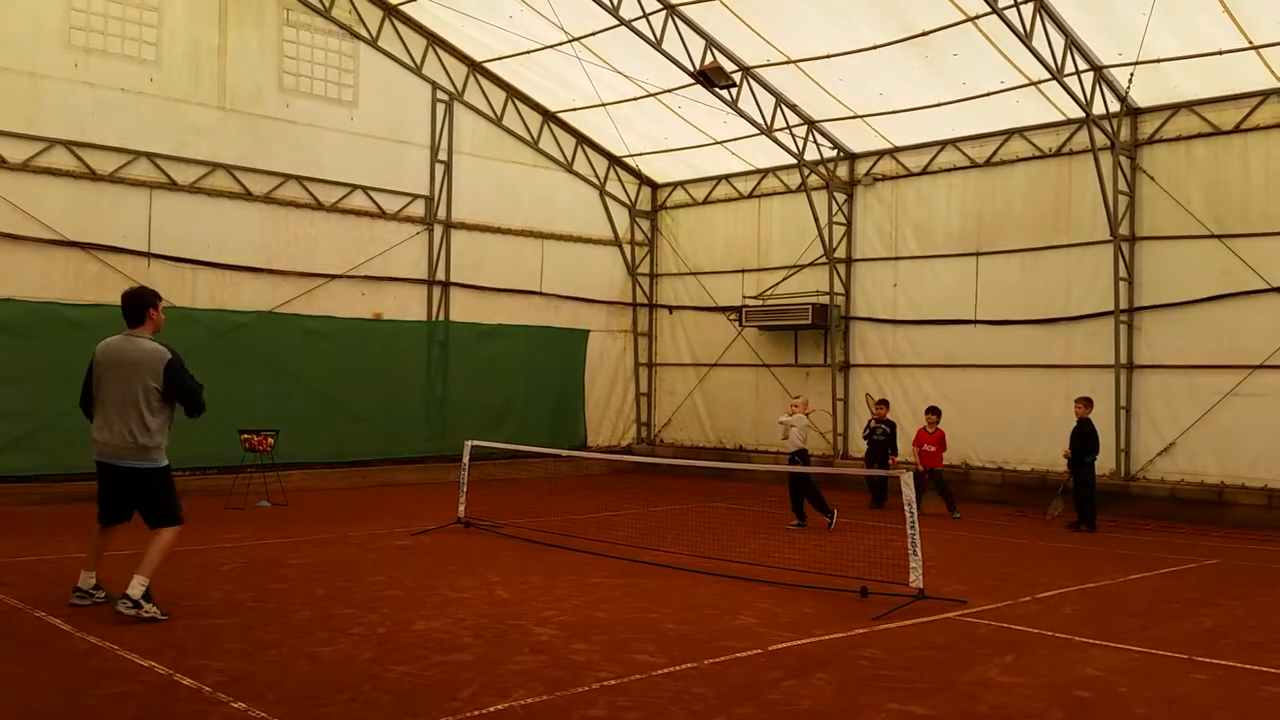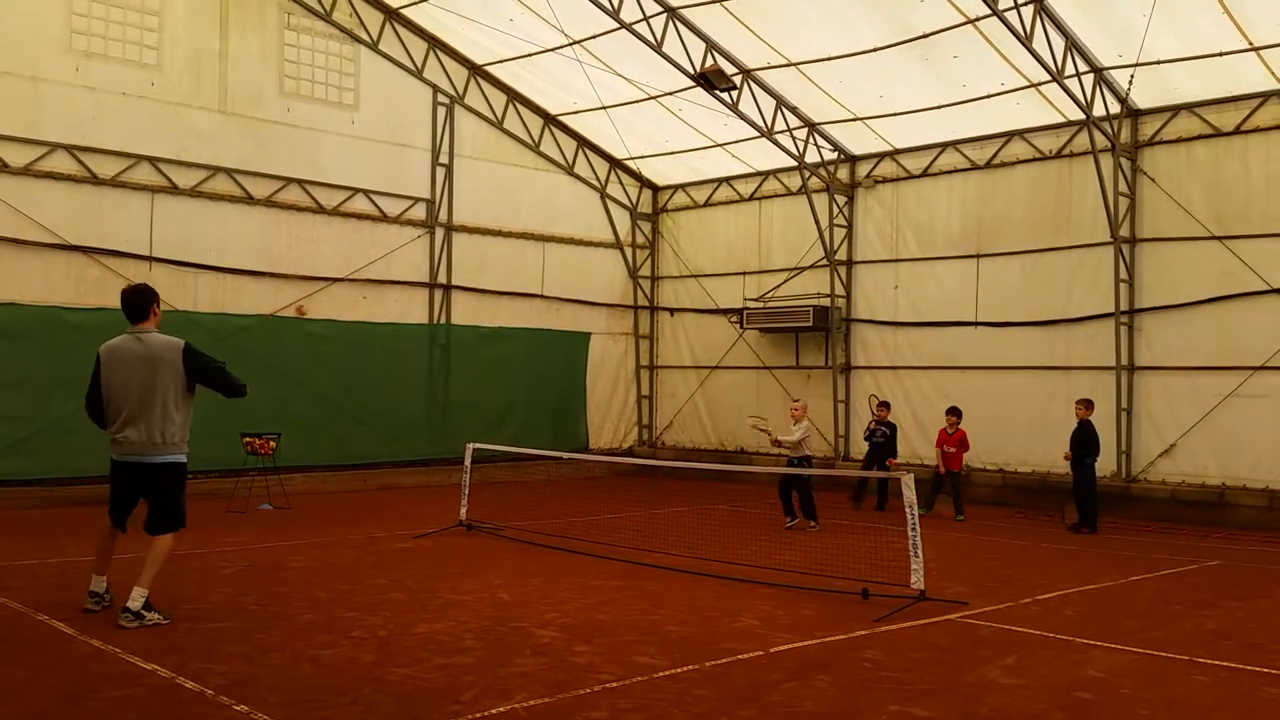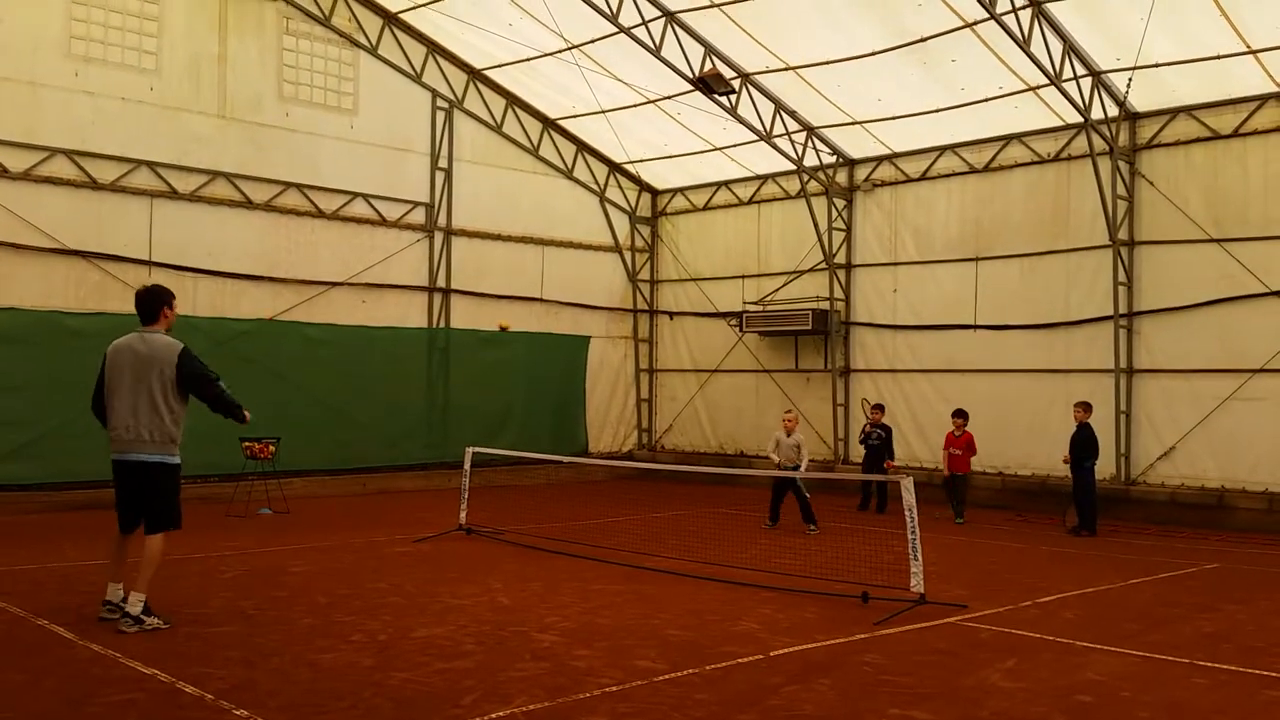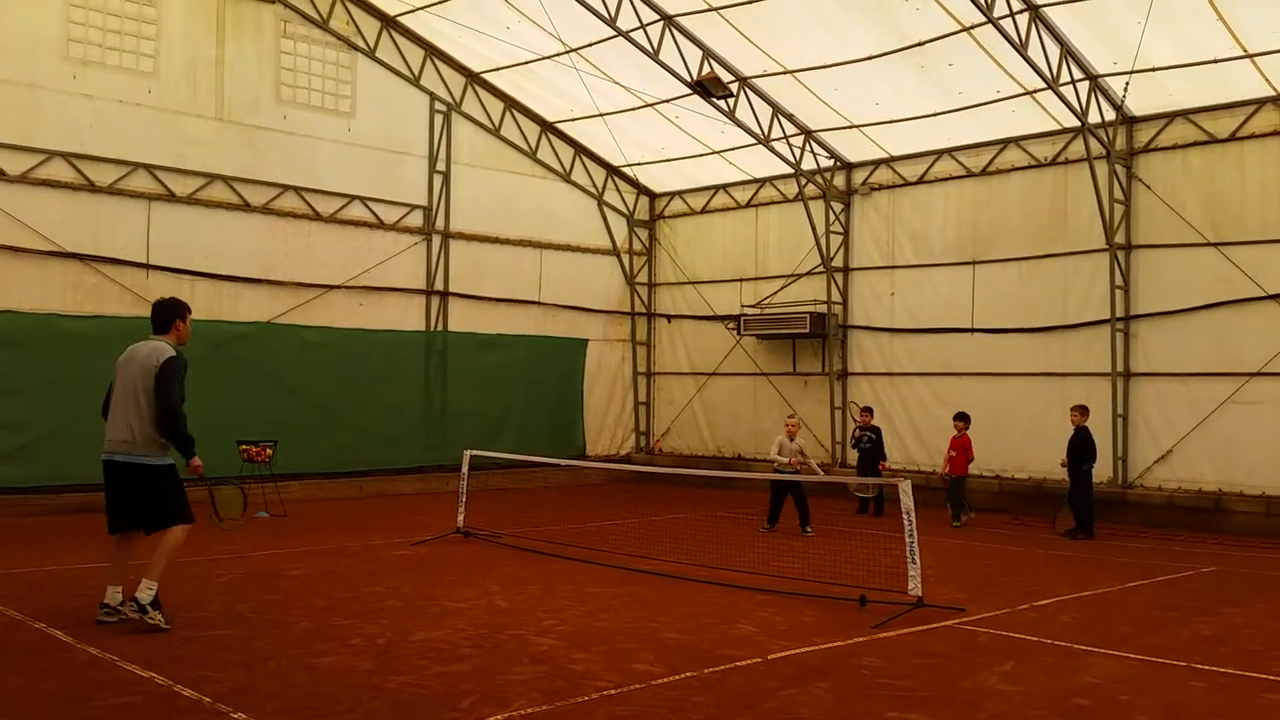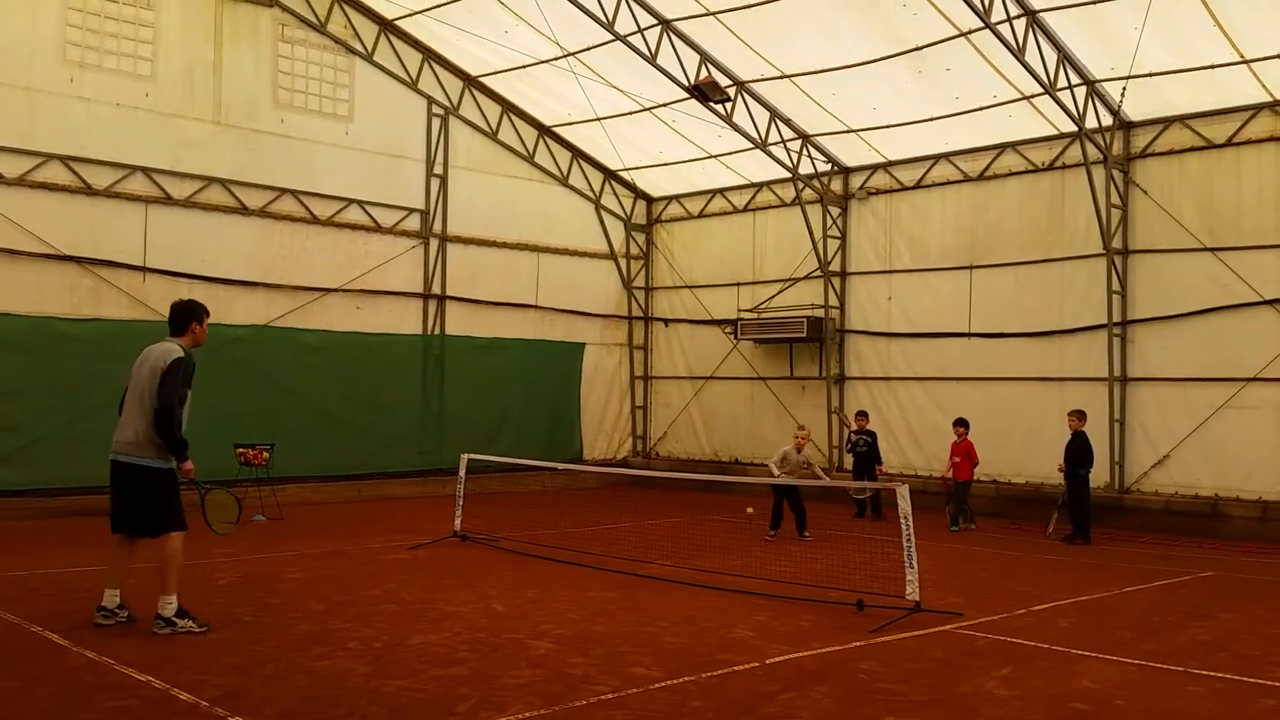
dt=0.3s
person 1, frame 1
left shoulder: (102, 350)
right shoulder: (163, 359)
left elbow: (86, 402)
right elbow: (196, 406)
right wrist: (182, 401)
left hip: (106, 455)
right hip: (146, 459)
left knee: (108, 522)
right knee: (168, 526)
left ankle: (85, 586)
right ankle: (136, 595)
person 1, frame 2
left shoulder: (107, 352)
right shoulder: (178, 350)
left elbow: (93, 407)
right elbow: (222, 380)
right wrist: (240, 387)
left hip: (123, 455)
right hip: (166, 456)
left knee: (114, 522)
right knee: (164, 531)
left ankle: (97, 590)
right ankle: (135, 606)
person 1, frame 3
left shoulder: (114, 349)
right shoulder: (175, 351)
left elbow: (98, 404)
right elbow: (210, 390)
right wrist: (239, 412)
left hip: (122, 454)
right hip: (159, 455)
left knee: (127, 527)
right knee: (157, 531)
left ankle: (113, 599)
right ankle: (135, 609)
person 1, frame 4
left shoulder: (128, 354)
right shoulder: (169, 358)
left elbow: (108, 408)
right elbow: (171, 412)
right wrist: (190, 452)
left hip: (114, 454)
right hip: (149, 458)
left knee: (125, 529)
right knee: (178, 523)
left ankle: (111, 602)
right ankle: (145, 597)
person 1, frame 5
left shoulder: (150, 353)
right shoulder: (180, 359)
right elbow: (167, 413)
right wrist: (182, 455)
left hip: (122, 454)
right hip: (151, 459)
left knee: (128, 532)
right knee: (173, 531)
left ankle: (110, 605)
right ankle: (168, 613)
